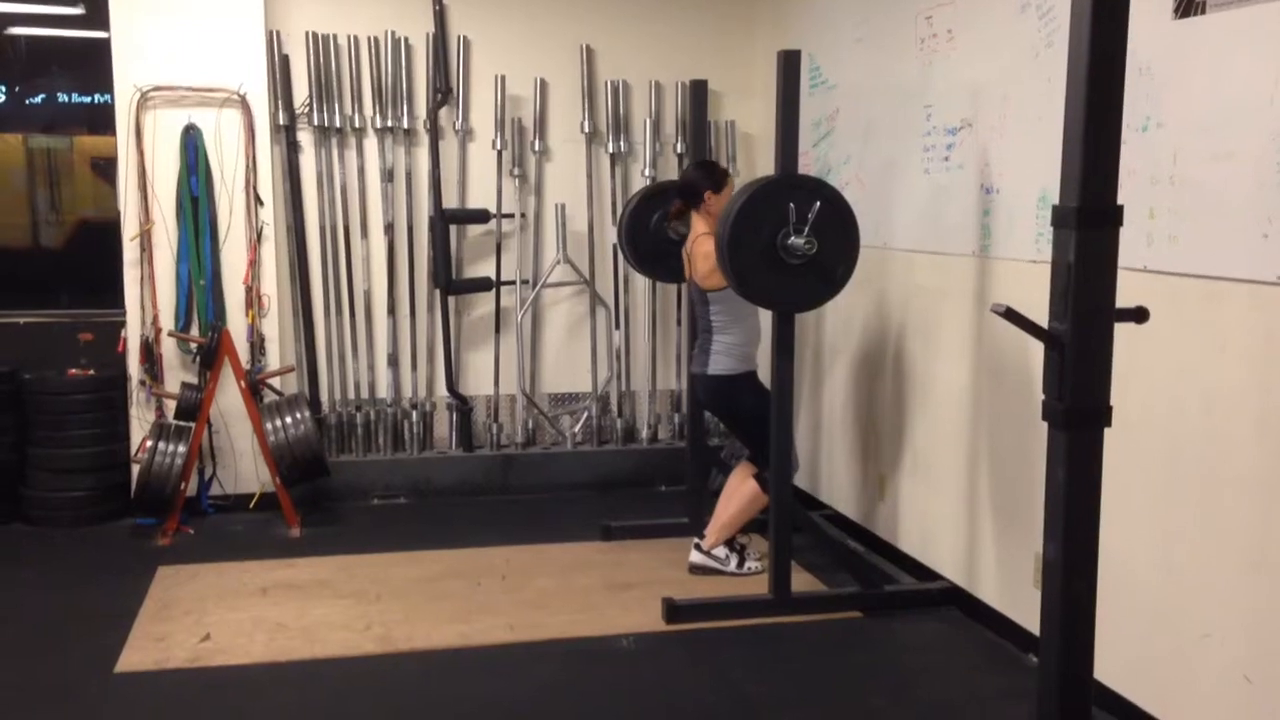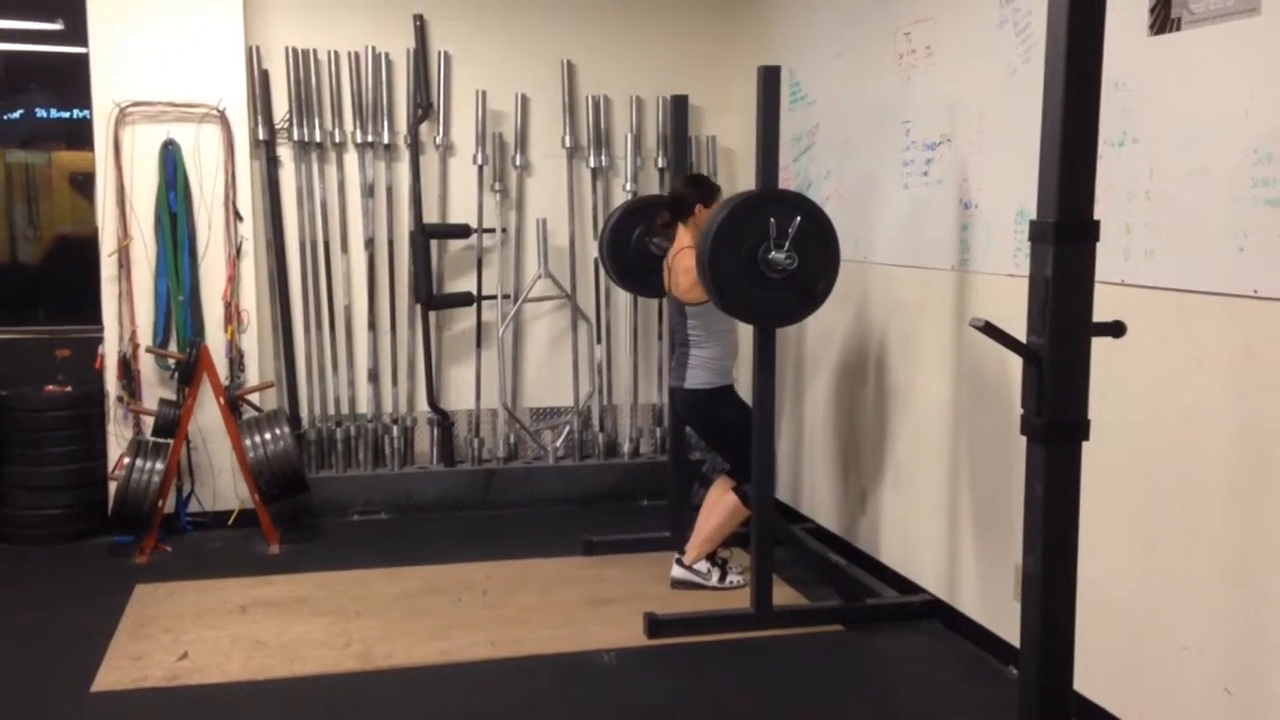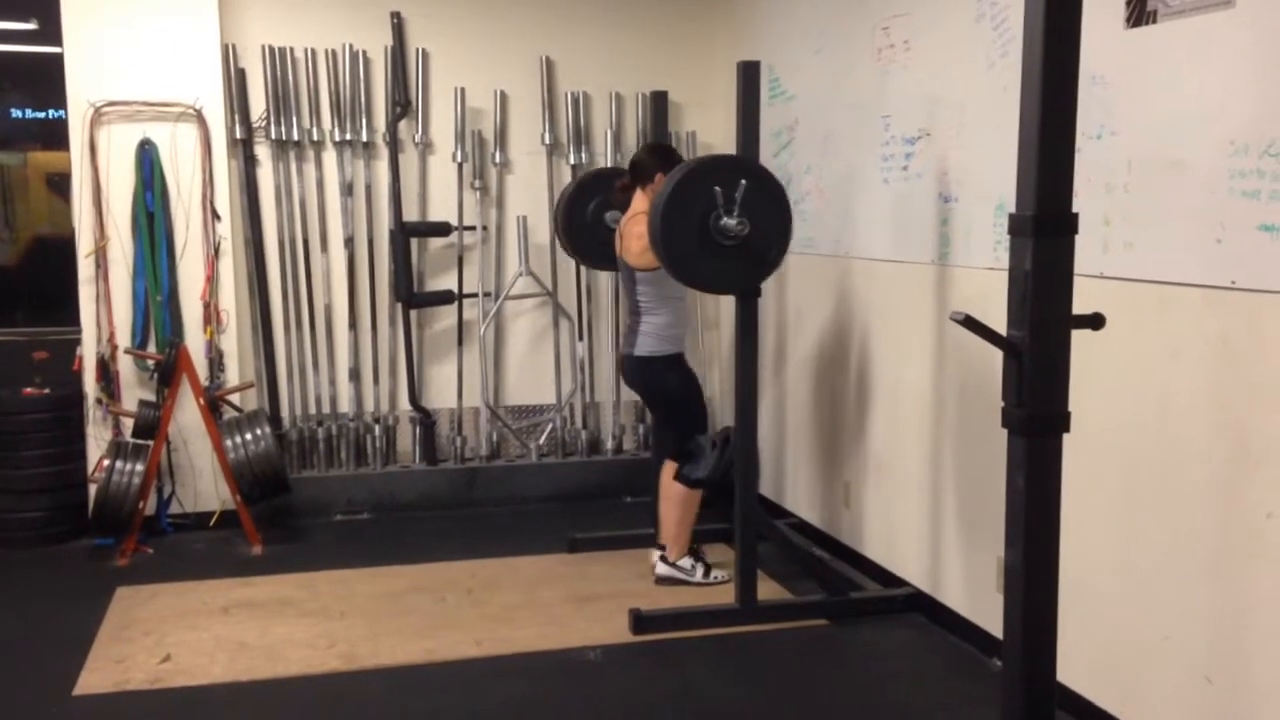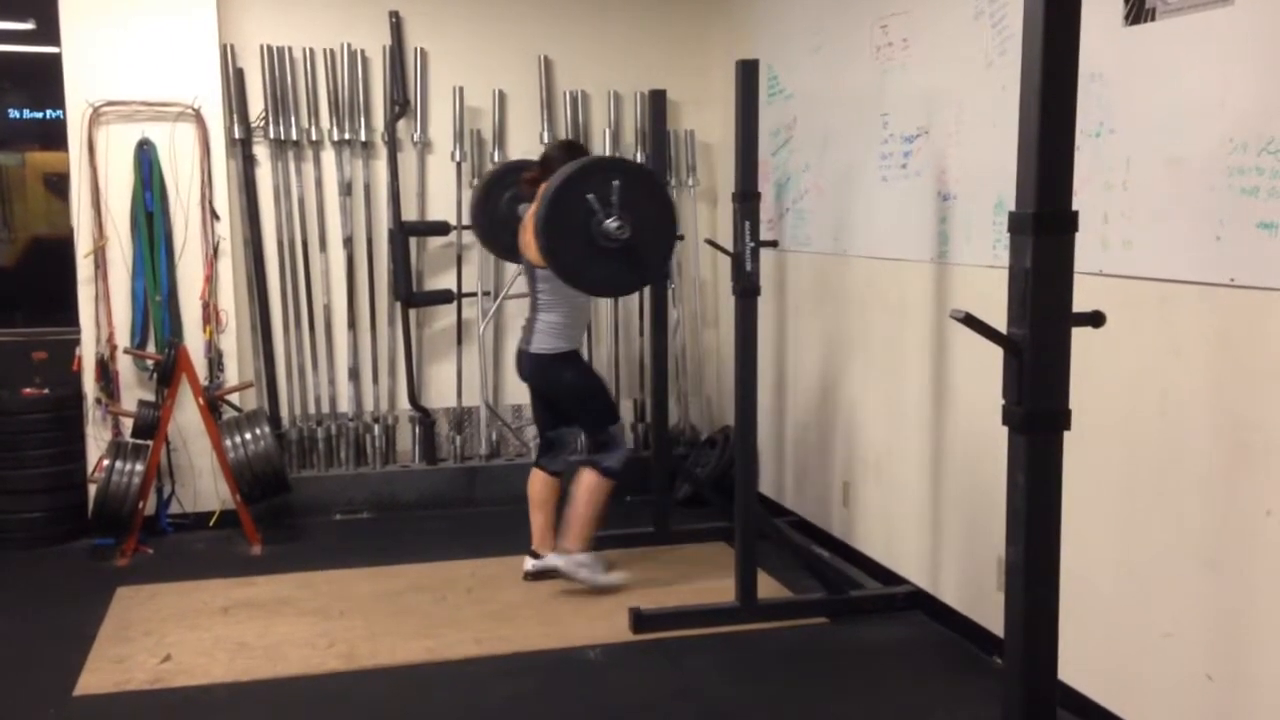
dt=0.7s
person 1, frame 1
left shoulder: (697, 244)
right shoulder: (711, 249)
left hip: (714, 371)
right hip: (727, 375)
left knee: (762, 454)
left ankle: (716, 534)
right ankle: (710, 548)
person 1, frame 2
left shoulder: (677, 257)
right shoulder: (692, 264)
left hip: (693, 384)
right hip: (706, 389)
left knee: (743, 467)
right knee: (757, 476)
left ankle: (699, 549)
right ankle: (693, 562)
person 1, frame 3
left shoulder: (629, 224)
right shoulder: (646, 230)
left hip: (642, 355)
right hip: (658, 360)
left knee: (678, 448)
right knee: (692, 453)
left ankle: (668, 544)
right ankle: (676, 560)
person 1, frame 4
left shoulder: (533, 219)
left hip: (539, 351)
right hip: (556, 356)
left knee: (554, 450)
right knee: (611, 444)
left ankle: (542, 552)
right ankle: (573, 551)
